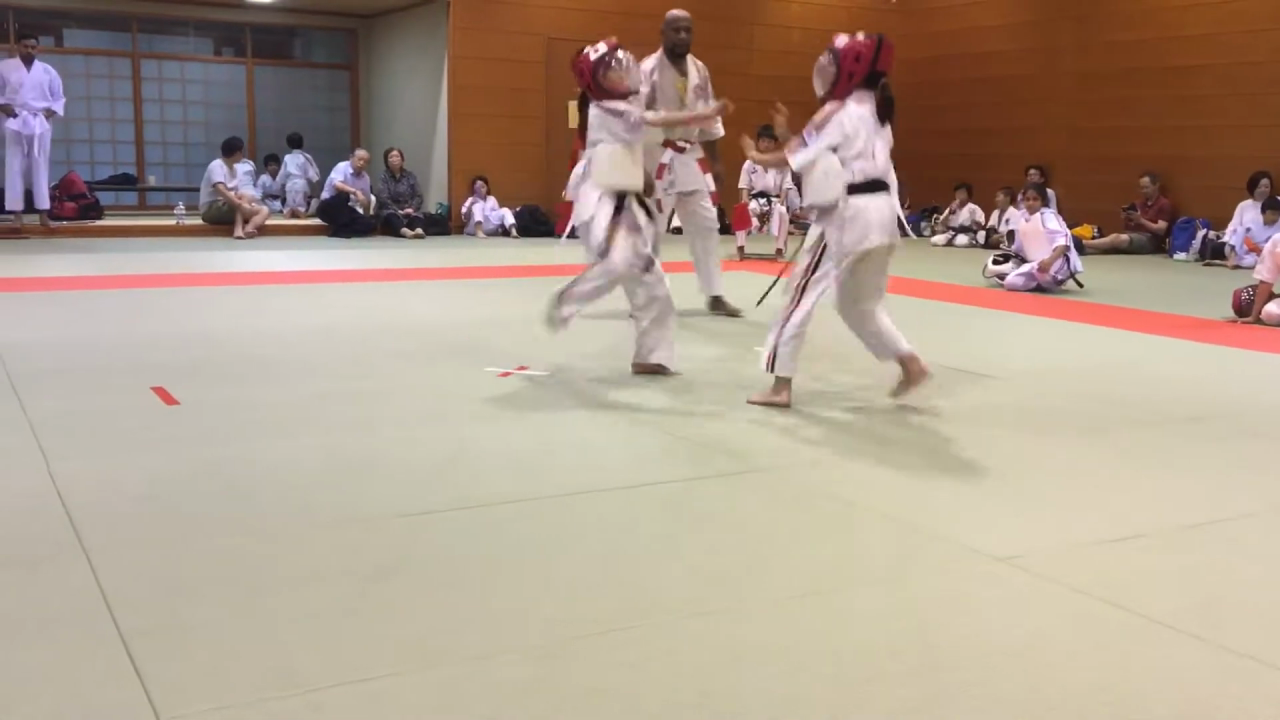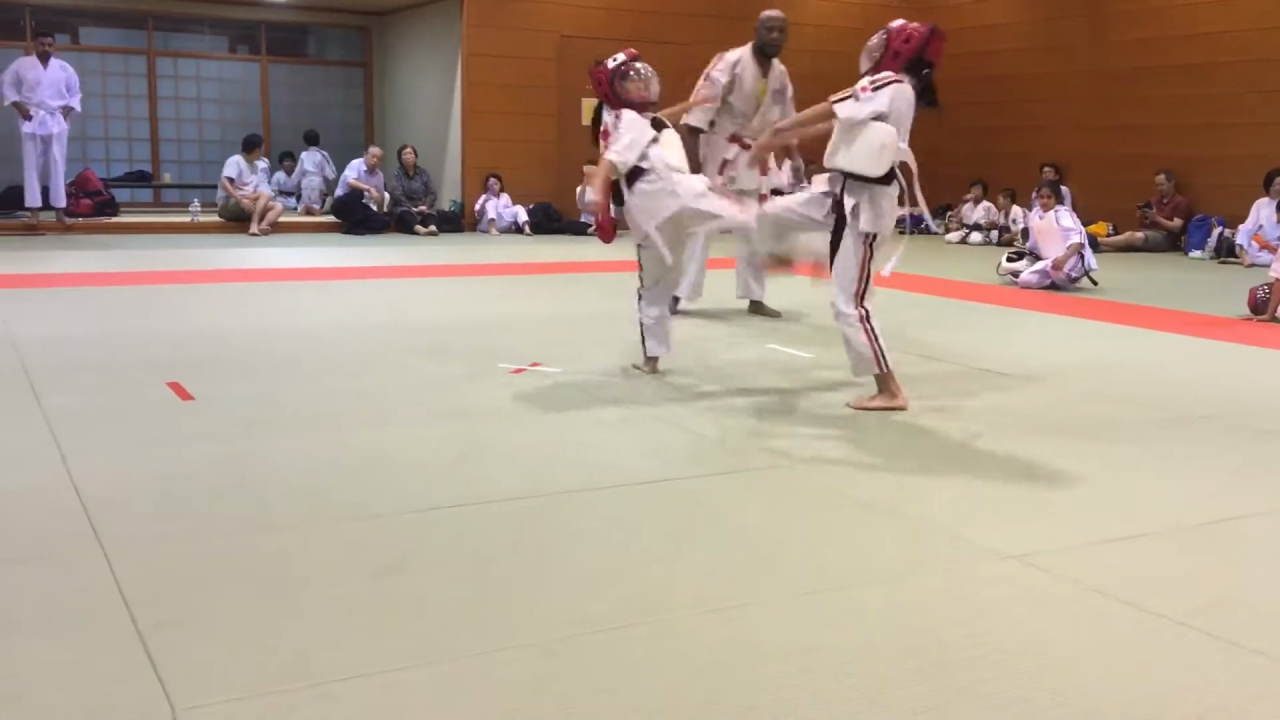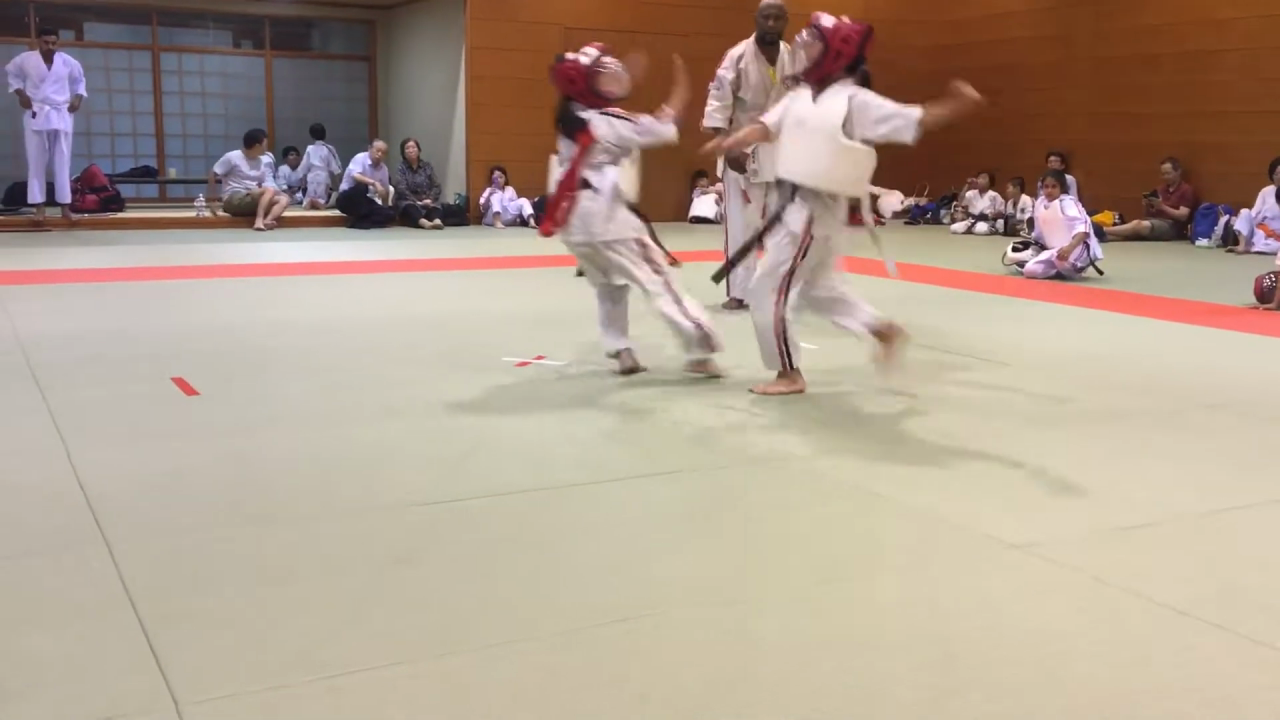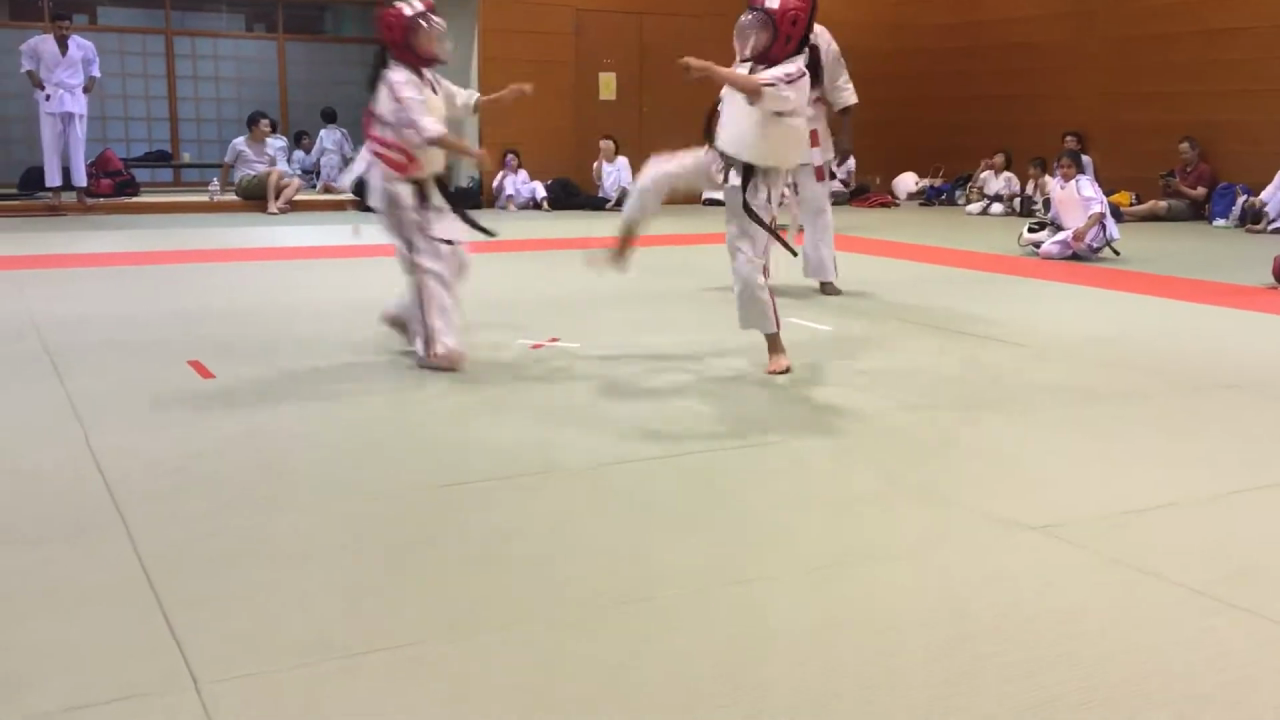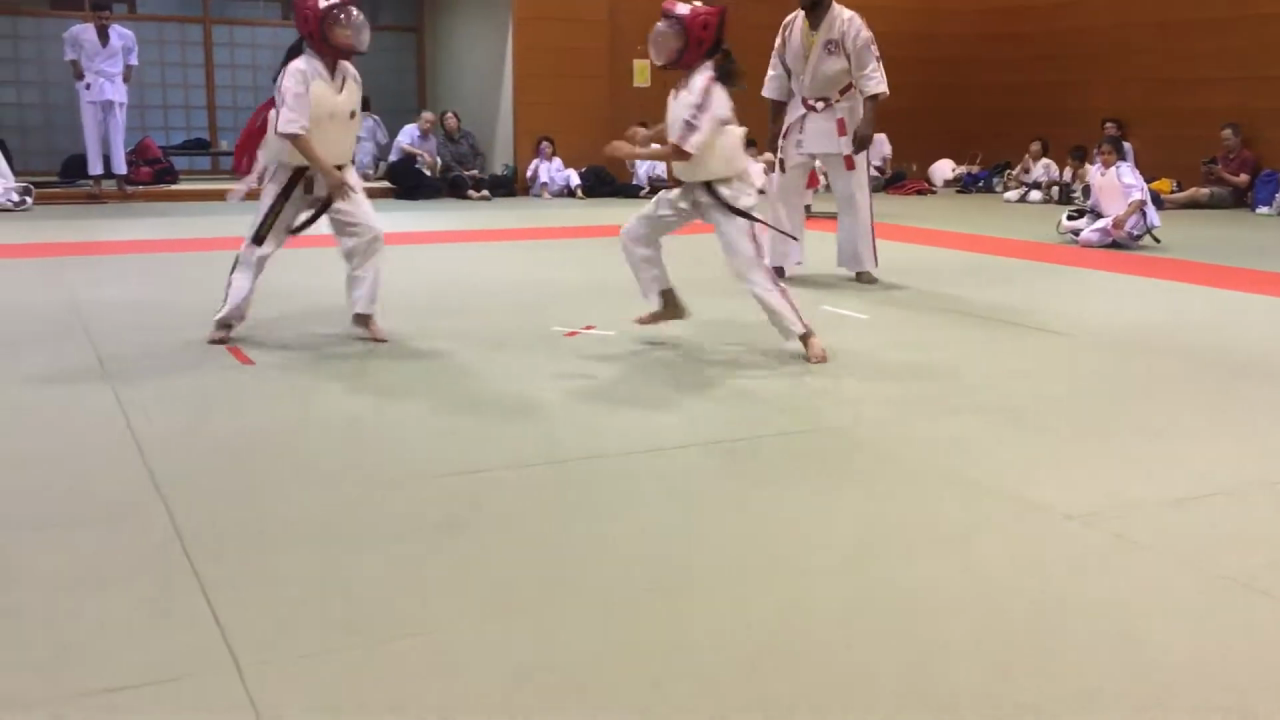
dt=0.4s
person 1, frame 1
left shoulder: (837, 111)
right shoulder: (875, 113)
left elbow: (795, 163)
left wrist: (756, 156)
right wrist: (789, 148)
left hip: (853, 217)
right hip: (880, 214)
left knee: (800, 298)
right knee: (858, 306)
left ankle: (781, 386)
right ankle: (908, 362)
person 1, frame 2
left shoulder: (896, 87)
right shoulder: (880, 88)
left elbow: (833, 112)
right elbow: (831, 112)
left wrist: (780, 131)
left hip: (867, 204)
right hip: (849, 194)
left knee: (848, 301)
left ankle: (889, 390)
person 1, frame 3
left shoulder: (854, 99)
right shoulder: (800, 96)
left elbow: (915, 121)
right elbow: (762, 127)
left wrist: (958, 104)
right wrist: (726, 143)
left hip: (814, 210)
right hip: (803, 200)
left knee: (767, 291)
right knee: (819, 289)
left ankle: (789, 374)
right ankle: (884, 330)
person 1, frame 4
left shoulder: (793, 74)
right shoulder: (759, 67)
left elbow: (754, 91)
left wrist: (708, 68)
left hip: (754, 183)
right hip: (723, 162)
left knee: (749, 268)
right knee: (660, 172)
left ankle: (775, 348)
right ankle: (627, 235)
person 1, frame 5
left shoulder: (705, 87)
right shoulder: (695, 81)
left elbow: (683, 150)
left wrist: (633, 153)
right wrist: (649, 134)
left hip: (726, 191)
right hip: (696, 188)
left knee: (753, 271)
right knee: (636, 233)
left ankle: (806, 336)
right ankle: (669, 303)
person 2, frame 1
left shoulder: (613, 110)
right shoulder: (605, 111)
right elbow: (656, 121)
right wrist: (706, 114)
left hip: (625, 205)
right hip: (599, 201)
left knee: (650, 281)
right knee: (616, 265)
left ankle: (649, 356)
right ankle: (565, 301)
person 2, frame 2
left shoulder: (616, 120)
right shoulder: (628, 120)
left elbow: (653, 122)
right elbow: (612, 158)
left wrist: (686, 106)
right wrist: (597, 183)
left hip: (642, 212)
right hip: (671, 194)
left knee: (656, 288)
right knee: (737, 214)
left ankle: (650, 357)
person 2, frame 3
left shoulder: (572, 121)
right shoulder: (612, 122)
right elbow: (665, 129)
left wrist: (631, 71)
right wrist: (681, 84)
left hip: (576, 221)
right hip: (607, 218)
left knee: (610, 287)
right knee: (659, 281)
left ankle: (623, 353)
right ankle: (699, 353)
person 2, frame 4
left shoulder: (426, 79)
right shoulder: (398, 82)
left elbow: (465, 102)
right elbow: (431, 133)
left wrist: (506, 95)
right wrist: (475, 154)
left hip: (422, 186)
right hip: (399, 188)
left knee: (452, 259)
right knee: (435, 265)
left ankle: (405, 317)
right ankle: (435, 346)
person 2, frame 5
left shoulder: (350, 74)
right shoulder: (298, 72)
right elbow: (291, 130)
left wrist: (341, 171)
right wrist: (322, 165)
left hip: (337, 173)
right hip: (293, 176)
left knee: (366, 235)
right knee: (260, 247)
left ankle: (363, 313)
right ankle: (227, 319)
person 3, frame 1
left shoulder: (698, 70)
right shoulder: (648, 70)
left elbow: (710, 120)
left wrist: (716, 163)
left hip: (692, 158)
right hip: (657, 159)
left knee: (706, 225)
left ankle: (716, 296)
person 3, frame 2
left shoulder: (781, 75)
right shoulder: (729, 62)
left elbow: (785, 122)
right elbow: (700, 110)
left wrist: (796, 159)
right wrist: (692, 156)
left hip: (754, 159)
right hip: (719, 154)
left ankle: (754, 298)
right ankle: (680, 292)
person 3, frame 3
left shoulder: (793, 59)
right shoulder: (737, 57)
right elbow: (718, 106)
right wrist: (729, 148)
right hip: (745, 151)
right knee: (740, 225)
right ankle: (738, 292)
person 3, frame 4
left shoulder: (819, 37)
left elbow: (839, 87)
left wrist: (848, 135)
left hip: (808, 130)
left knee: (816, 204)
left ankle: (825, 276)
person 3, frame 5
left shoulder: (850, 23)
right shoulder: (790, 24)
left elbow: (871, 75)
right elbow: (778, 76)
left wrist: (868, 122)
right wrist: (774, 122)
left hip: (840, 118)
right hip: (799, 117)
left knee: (853, 194)
right knee: (786, 191)
left ankle: (863, 266)
right ankle: (780, 263)
person 4, frame 1
left shoulder: (48, 71)
left elbow: (59, 98)
left wrist: (50, 113)
left hip: (40, 123)
left knee: (40, 167)
left ankle: (43, 213)
right ankle: (17, 214)
person 4, frame 2
left shoulder: (64, 68)
right shoulder: (21, 65)
left elbow: (75, 92)
left wrist: (69, 109)
right wrist: (18, 105)
left hip: (57, 121)
right hip: (32, 121)
left knee: (57, 166)
right knee: (32, 166)
left ankle: (59, 210)
right ankle: (34, 211)
person 4, frame 3
left shoulder: (69, 62)
right shoulder: (25, 60)
left elbow: (79, 80)
right elbow: (11, 73)
left wrist: (78, 99)
right wrist: (20, 94)
left hip: (61, 115)
right hip: (36, 115)
left knee: (62, 161)
right knee: (36, 162)
left ankle: (65, 206)
right ankle: (39, 206)
person 4, frame 4
left shoulder: (83, 45)
right shoulder: (38, 43)
left elbow: (93, 61)
right elbow: (25, 53)
left wrist: (92, 80)
right wrist: (32, 75)
left hip: (76, 98)
right hip: (50, 98)
left knee: (77, 145)
right knee: (51, 145)
left ankle: (80, 190)
right ankle: (56, 191)
person 4, frame 5
left shoulder: (124, 35)
right shoulder: (79, 32)
left elbow: (132, 50)
right elbow: (68, 43)
left wrist: (129, 69)
right wrist: (75, 65)
left hip: (115, 87)
right hip: (91, 87)
left knee: (117, 132)
right knee: (92, 133)
left ankle: (120, 178)
right ankle: (96, 179)
